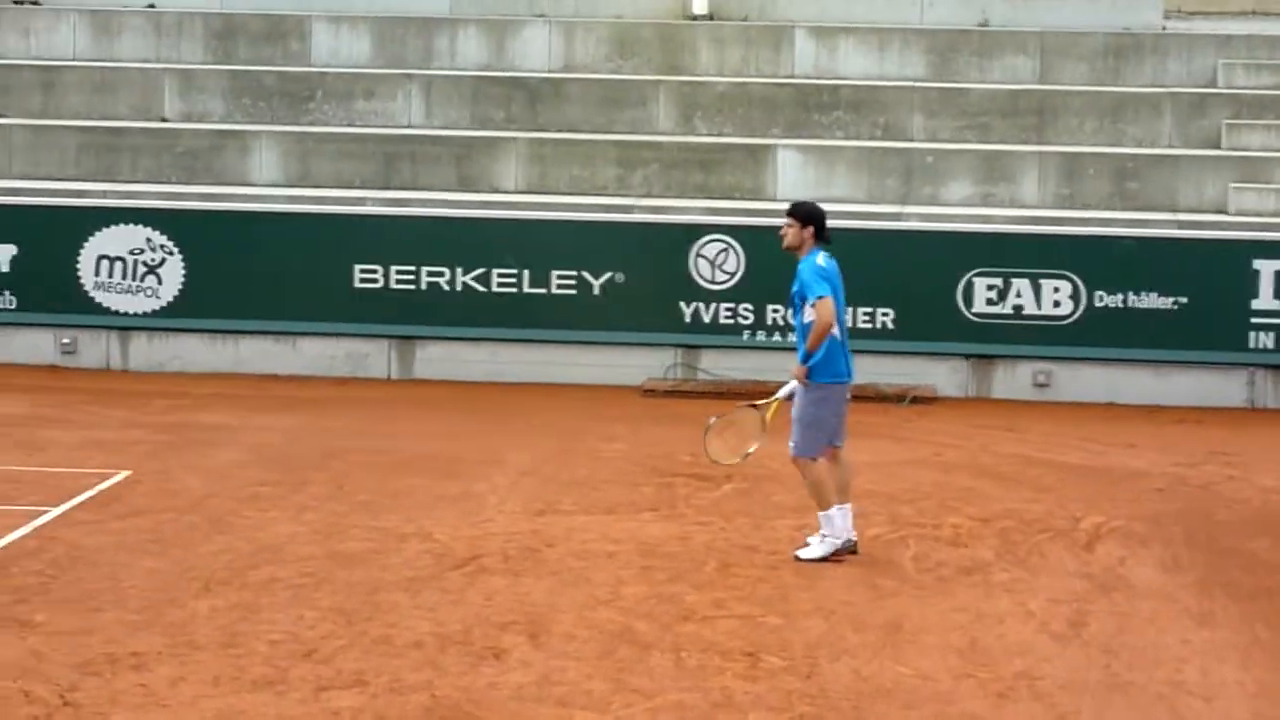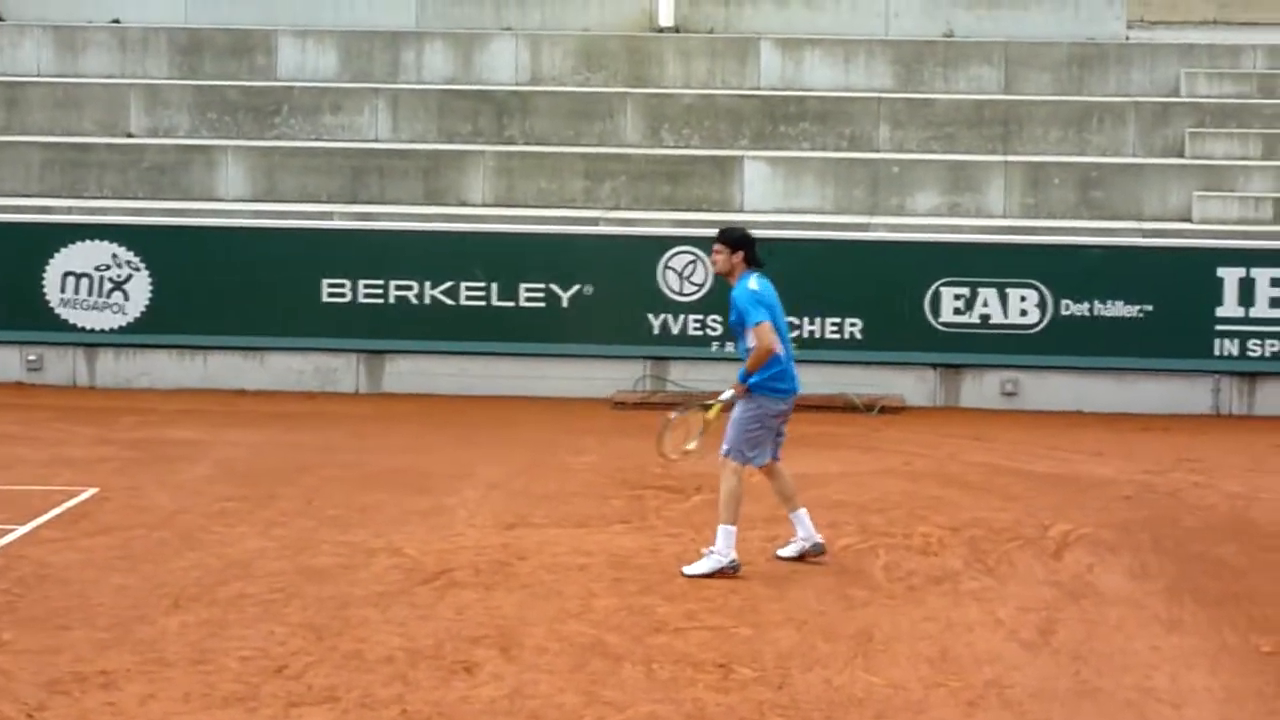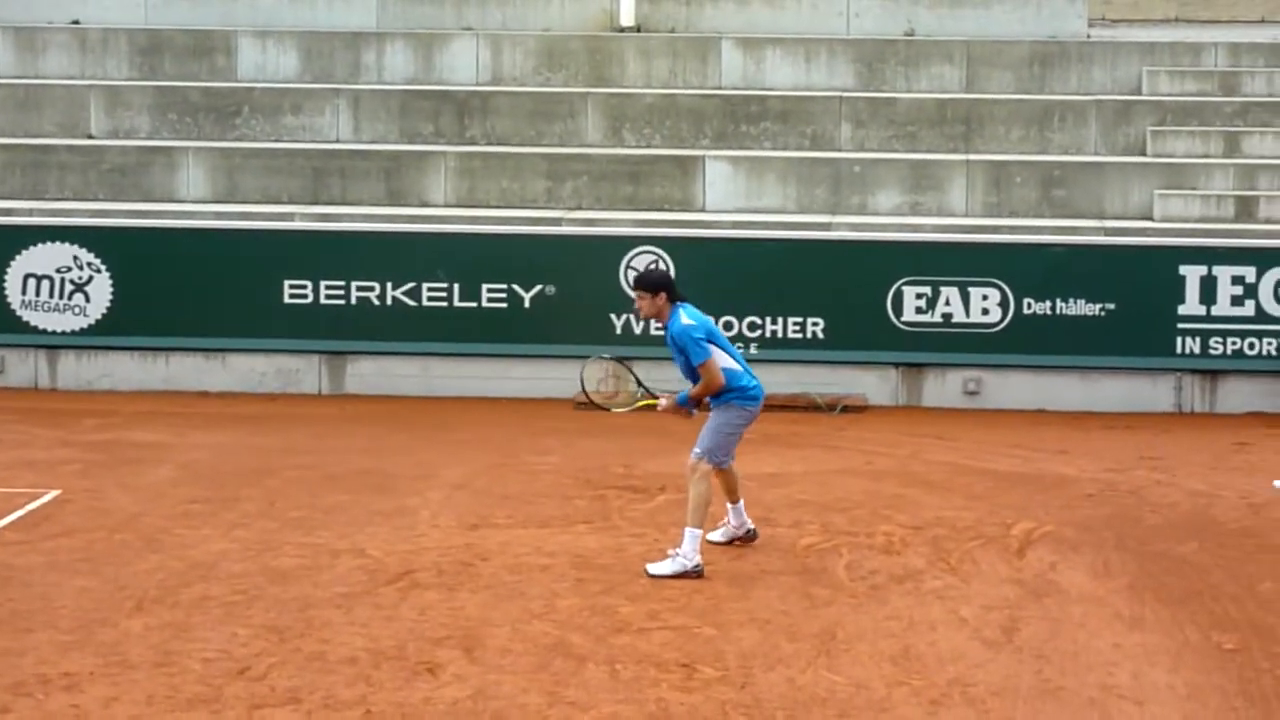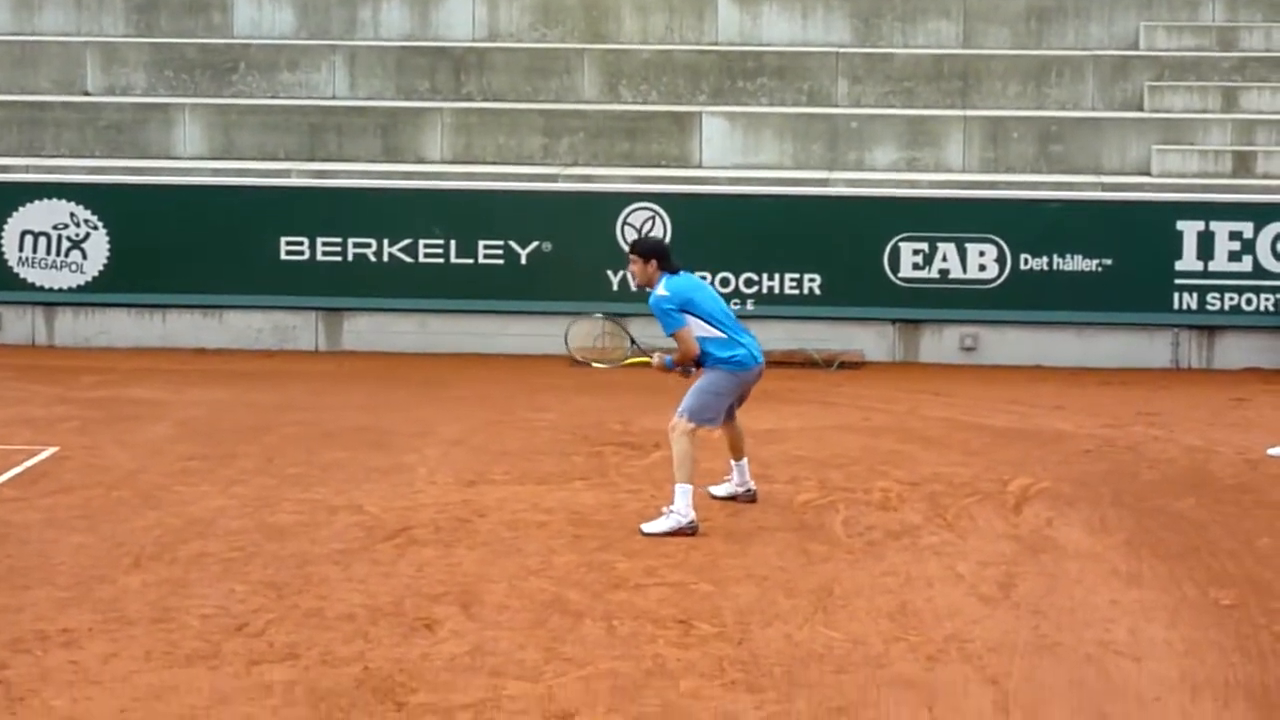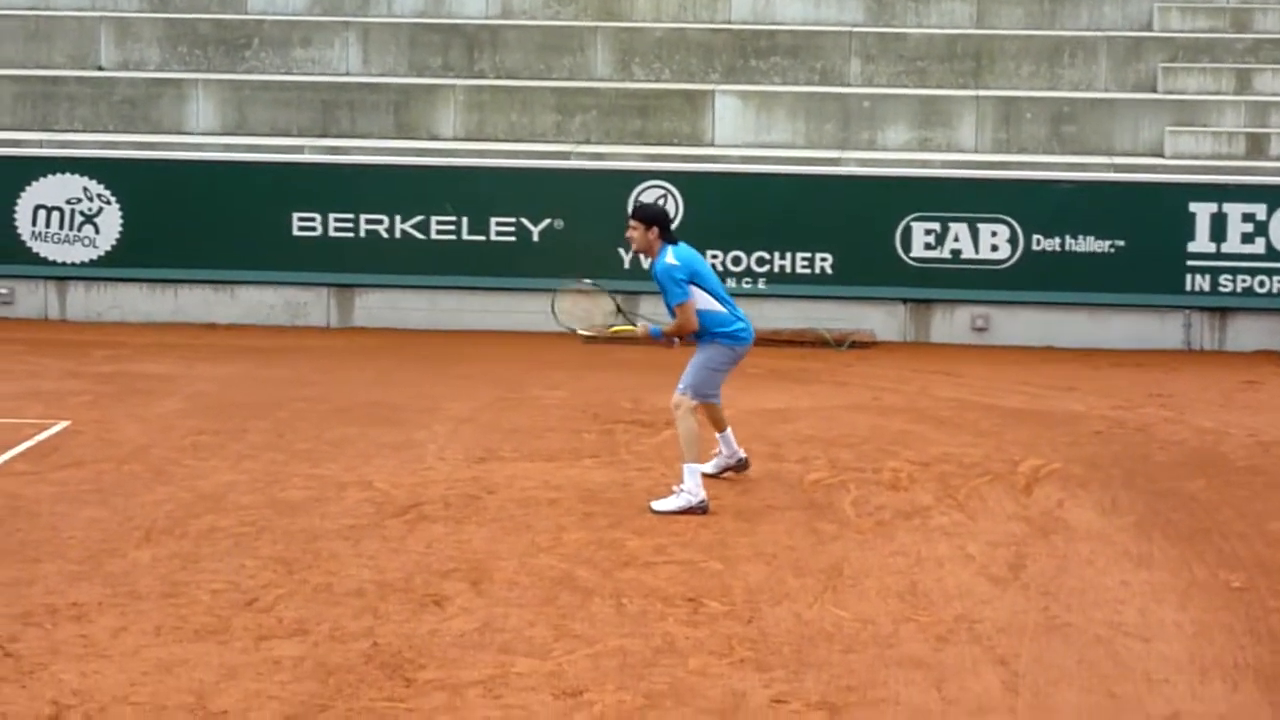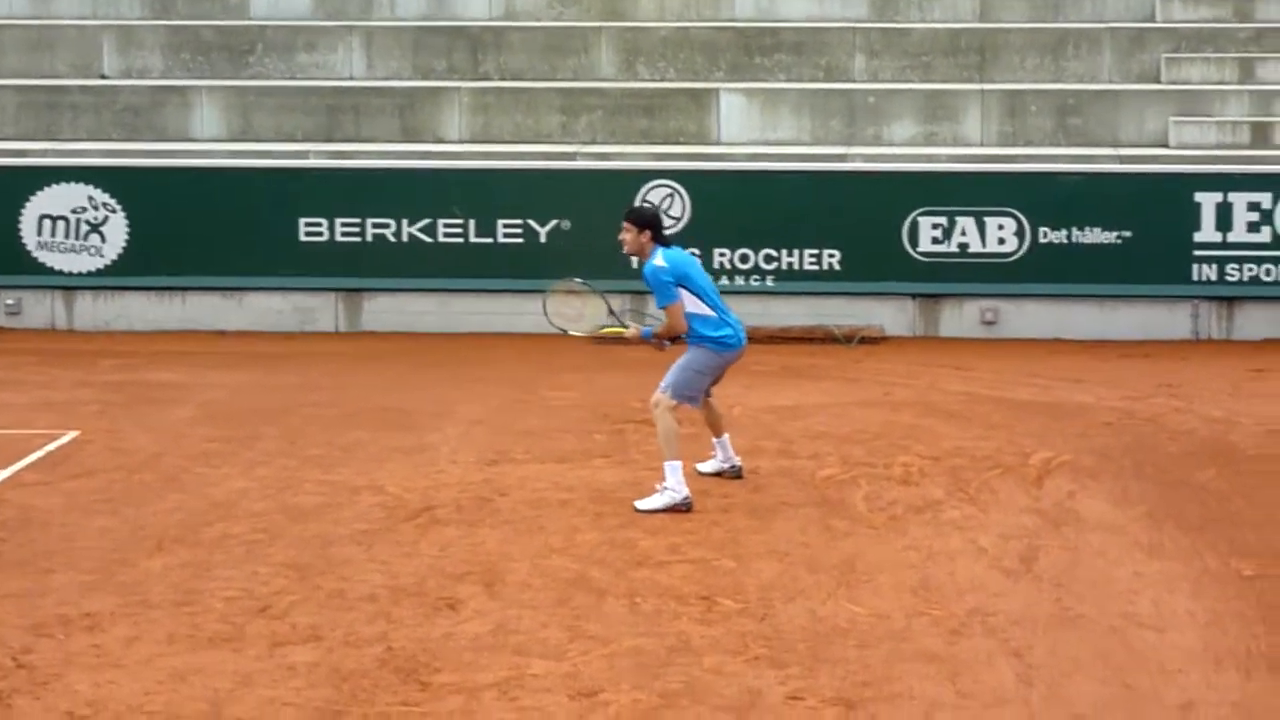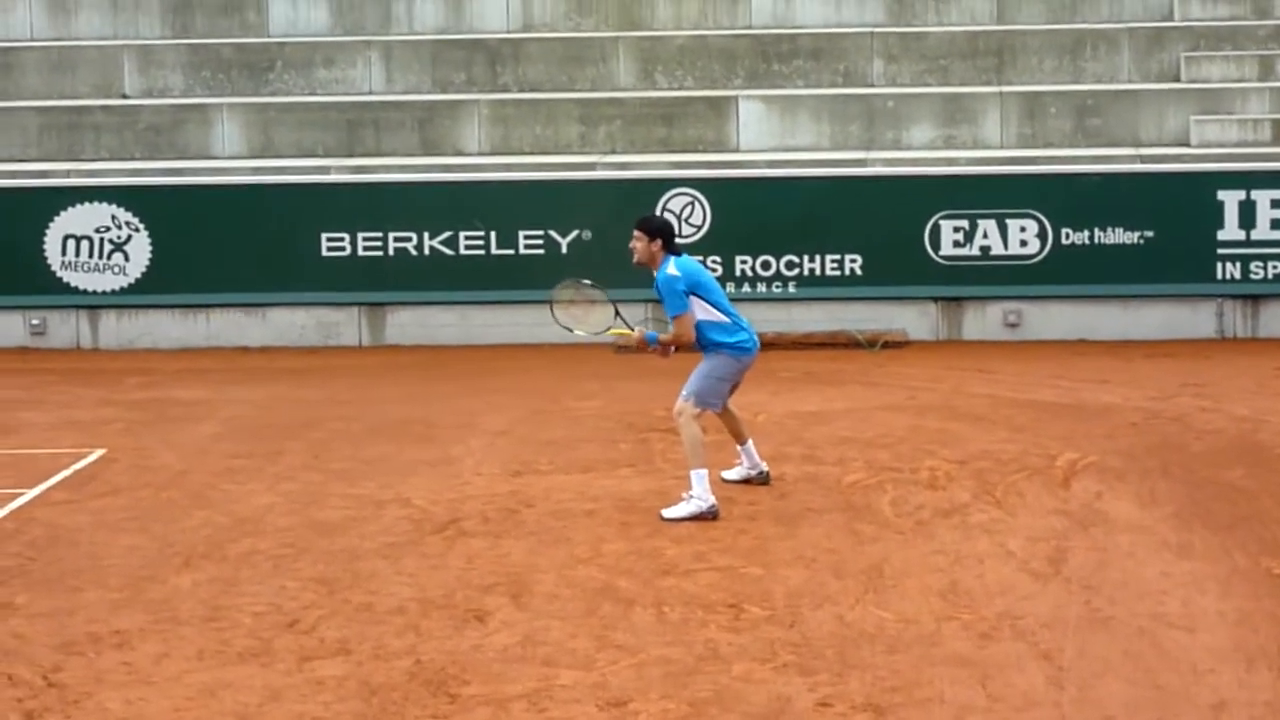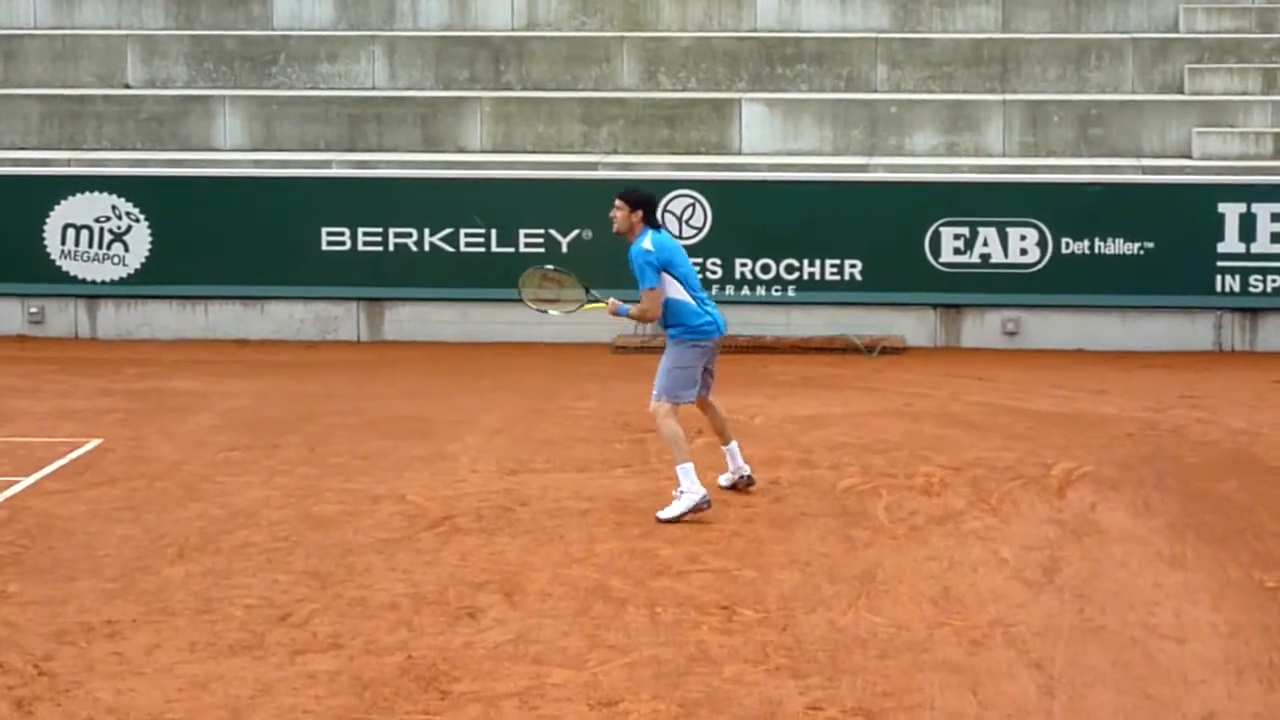
dt=0.4s
person 1, frame 1
left shoulder: (810, 267)
right shoulder: (824, 263)
left elbow: (826, 320)
left wrist: (804, 359)
left hip: (821, 374)
right hip: (834, 372)
left knee: (803, 455)
right knee: (831, 450)
left ankle: (833, 534)
right ankle: (842, 530)
person 1, frame 2
left shoulder: (744, 292)
right shoulder: (757, 285)
left elbow: (767, 345)
left wrist: (743, 377)
left hip: (764, 390)
right hip: (779, 387)
left knee: (730, 463)
right knee: (768, 463)
left ankle: (725, 555)
right ankle: (807, 537)
person 1, frame 3
left shoulder: (683, 328)
right shoulder: (682, 313)
left elbow: (715, 381)
left wrist: (681, 401)
right wrist: (690, 398)
left hip: (737, 398)
right hip: (738, 394)
left knee: (698, 467)
right knee: (717, 460)
left ankle: (688, 556)
right ankle: (740, 525)
person 1, frame 4
left shoulder: (660, 298)
right shoulder: (687, 280)
left elbow: (690, 349)
left wrist: (668, 363)
right wrist: (693, 363)
left hip: (730, 365)
right hip: (751, 358)
left knee: (680, 428)
right knee: (725, 416)
left ankle: (682, 514)
right ankle: (742, 484)
person 1, frame 5
left shoulder: (667, 266)
right shoulder: (679, 251)
left elbow: (689, 323)
left wrist: (655, 332)
right wrist: (672, 332)
left hip: (724, 338)
right hip: (734, 332)
left knee: (682, 404)
right knee: (703, 393)
left ankle: (692, 493)
right ankle: (731, 454)
person 1, frame 6
left shoulder: (656, 268)
right shoulder: (675, 255)
left elbow: (678, 326)
left wrist: (645, 334)
right wrist: (664, 334)
left hip: (713, 344)
right hip: (729, 338)
left knee: (661, 403)
right knee: (698, 394)
left ankle: (676, 490)
right ankle: (727, 460)
person 1, frame 7
left shoulder: (669, 277)
right shoulder: (681, 264)
left elbow: (685, 336)
left wrist: (650, 338)
right wrist: (669, 342)
left hip: (729, 349)
right hip: (739, 343)
left knee: (685, 412)
right knee: (716, 403)
left ankle: (702, 498)
right ankle: (754, 467)
person 1, frame 8
left shoulder: (642, 249)
right shoulder: (660, 240)
left elbow: (651, 311)
left wrist: (622, 310)
right wrist: (635, 310)
left hip: (690, 334)
right hip: (707, 327)
left knee: (661, 409)
right knee: (701, 398)
left ankle: (691, 491)
right ankle: (738, 469)
